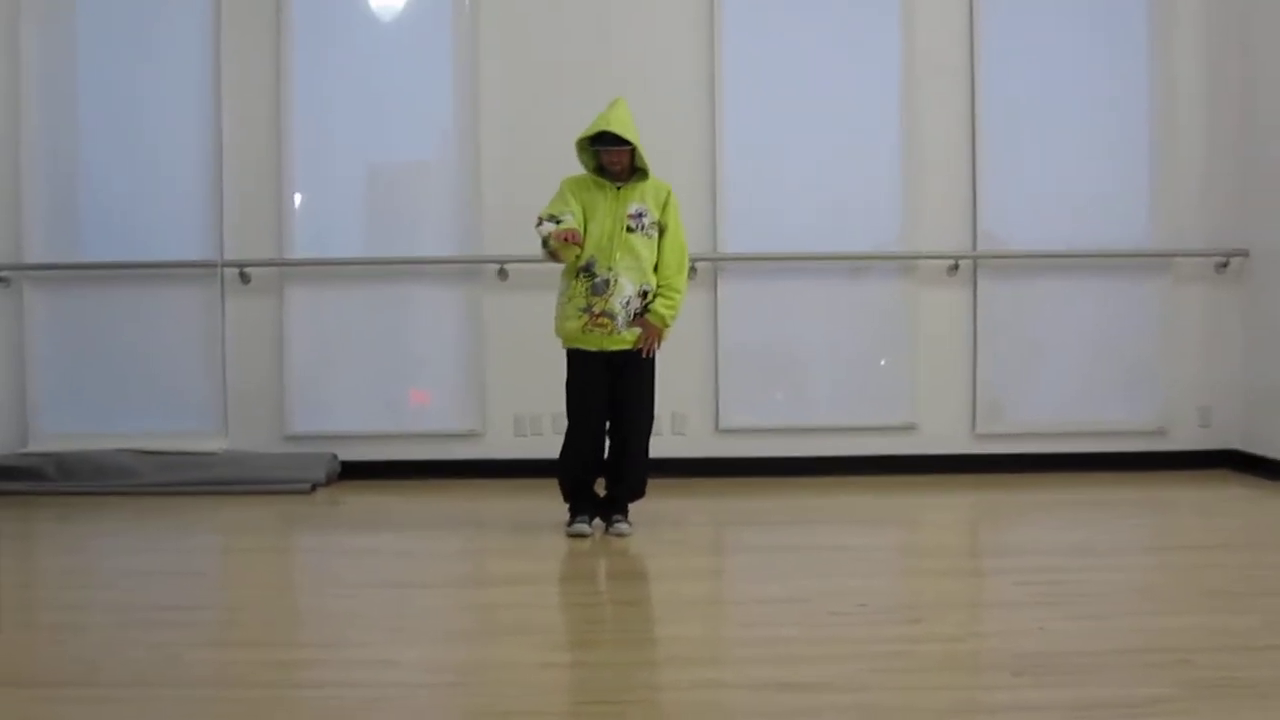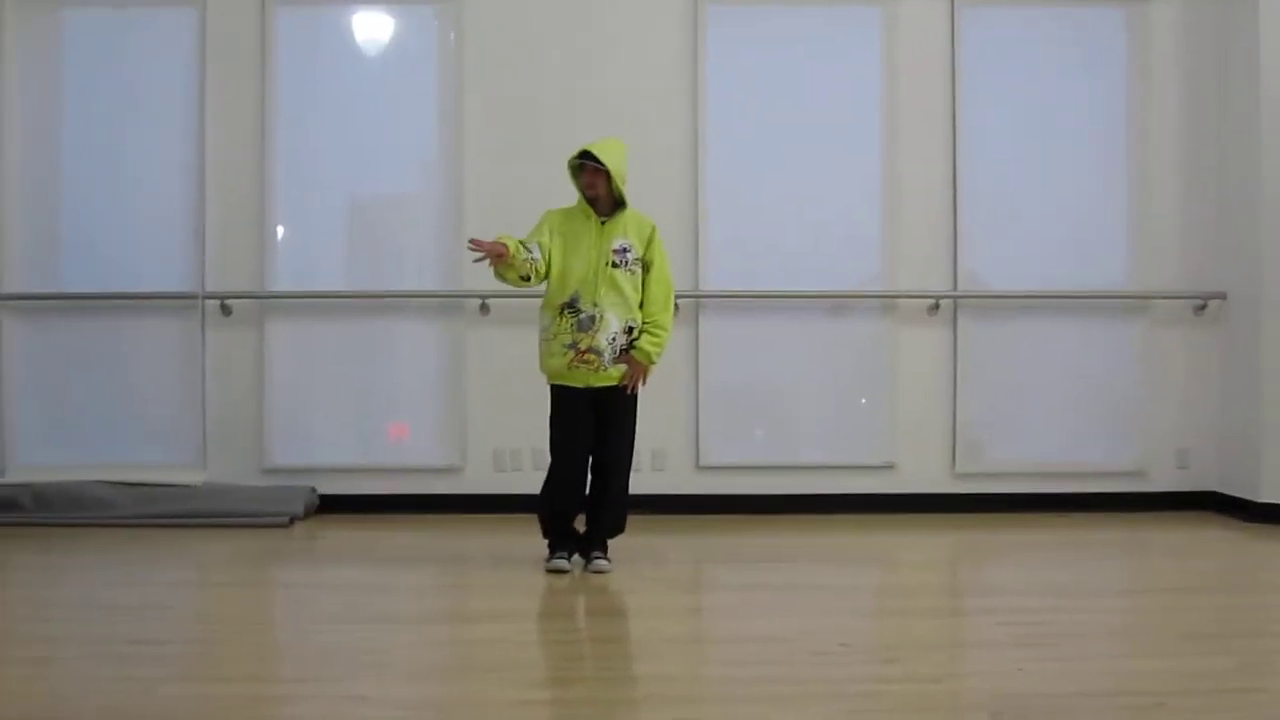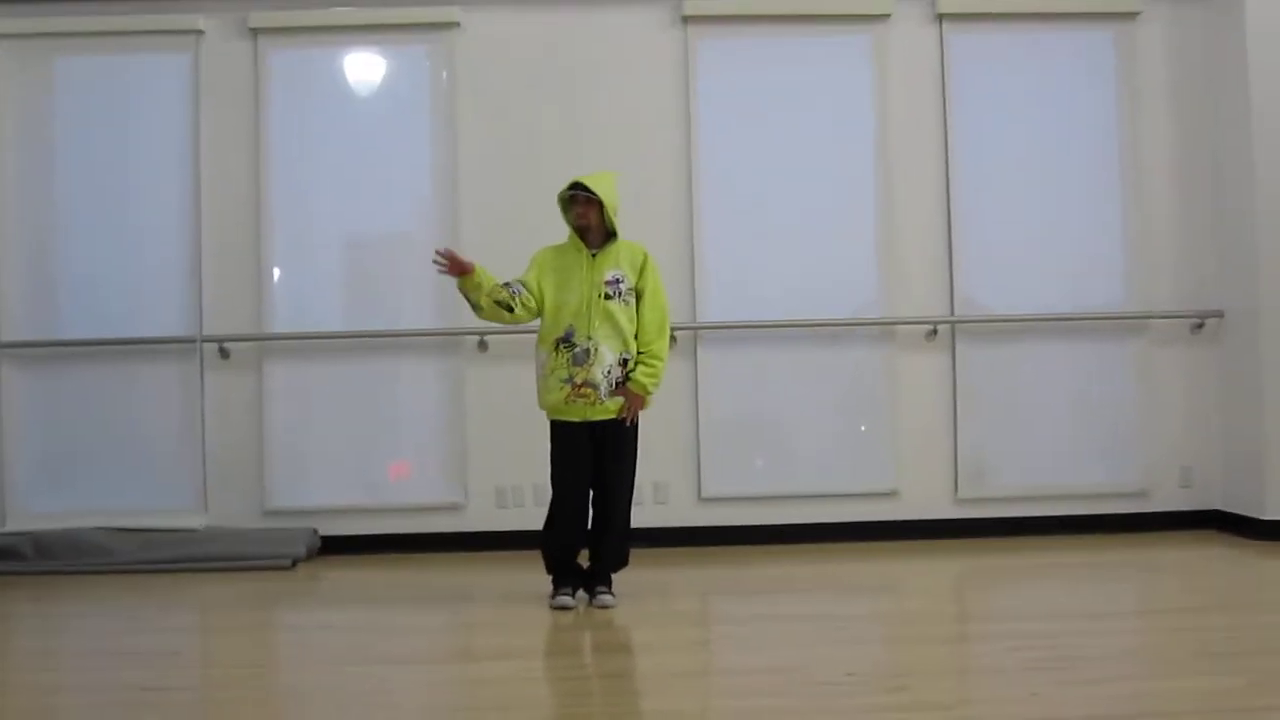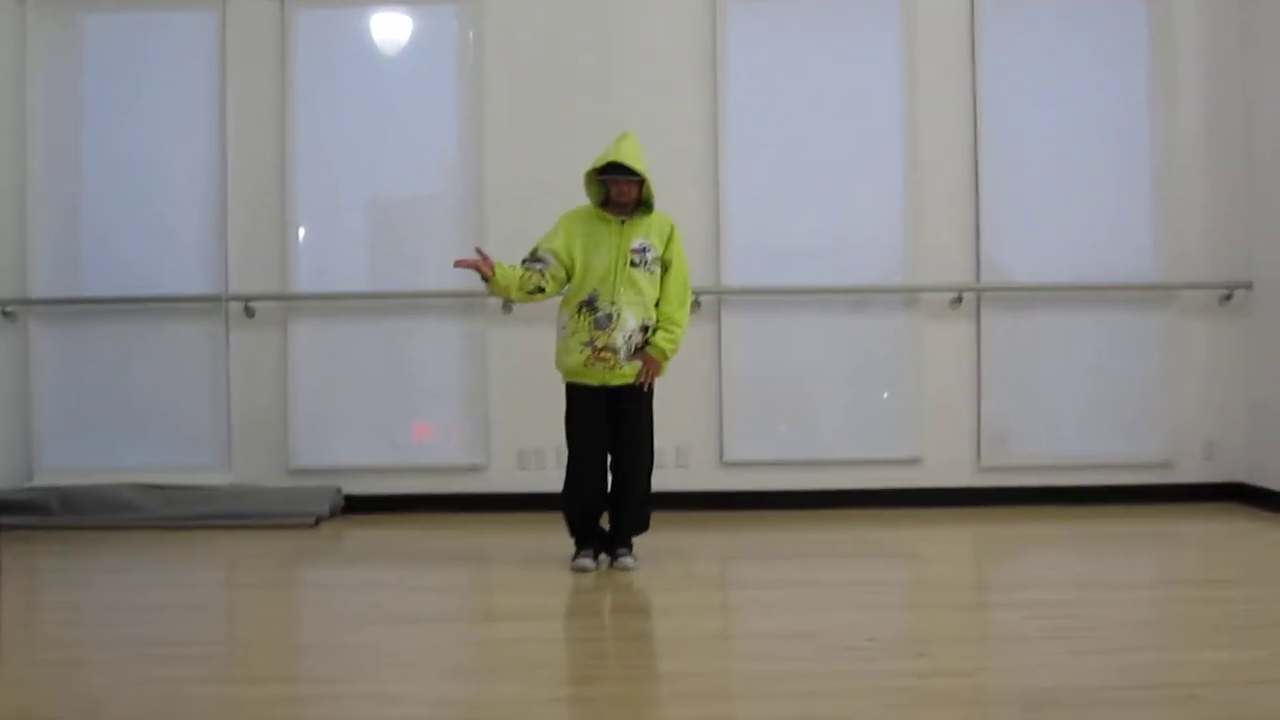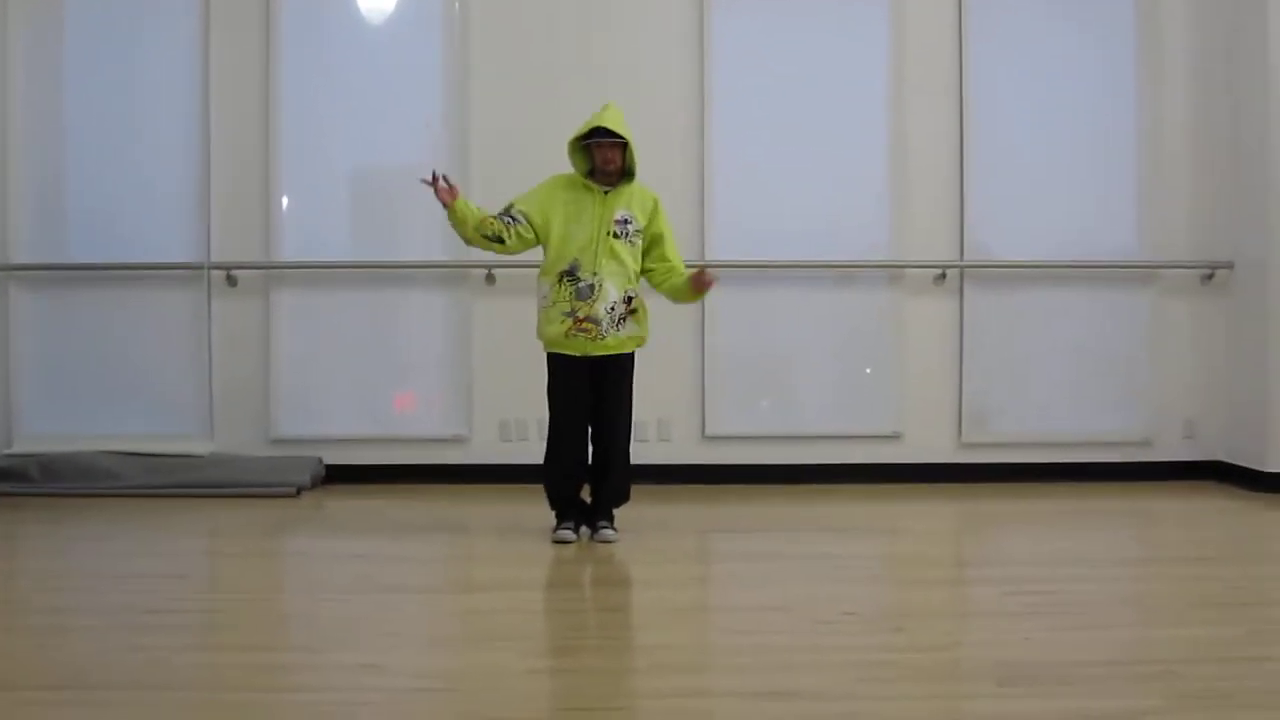
dt=0.4s
person 1, frame 1
left shoulder: (659, 195)
right shoulder: (574, 189)
left elbow: (673, 265)
right elbow: (552, 234)
left wrist: (659, 317)
right wrist: (563, 239)
left hip: (636, 335)
right hip: (585, 333)
left knee: (632, 426)
right knee: (585, 424)
left ankle: (618, 504)
right ankle: (581, 504)
person 1, frame 2
left shoulder: (642, 229)
right shoulder: (557, 222)
left elbow: (660, 299)
right elbow: (529, 266)
left wrist: (646, 353)
right wrist: (506, 253)
left hip: (620, 371)
right hip: (570, 369)
left knee: (614, 462)
right knee: (567, 459)
left ankle: (598, 540)
right ankle: (560, 540)
person 1, frame 3
left shoulder: (636, 259)
right shoulder: (548, 260)
left elbow: (655, 329)
right elbow: (513, 307)
left wrist: (642, 383)
right wrist: (472, 279)
left hip: (618, 402)
right hip: (566, 403)
left knee: (614, 495)
right knee: (568, 494)
left ankle: (602, 574)
right ankle: (564, 575)
person 1, frame 4
left shoulder: (662, 228)
right shoulder: (575, 223)
left elbow: (675, 297)
right elbow: (540, 277)
left wrist: (660, 349)
right wrist: (497, 275)
left hip: (635, 369)
right hip: (585, 367)
left knee: (633, 459)
right knee: (585, 458)
left ankle: (622, 538)
right ankle: (586, 538)
person 1, frame 5
left shoulder: (643, 201)
right shoulder: (554, 192)
left elbow: (662, 263)
right elbow: (506, 231)
left wrist: (691, 285)
right wrist: (457, 208)
left hip: (618, 339)
right hip: (565, 337)
left knee: (612, 432)
right knee: (566, 429)
left ankle: (603, 511)
right ankle: (567, 509)
